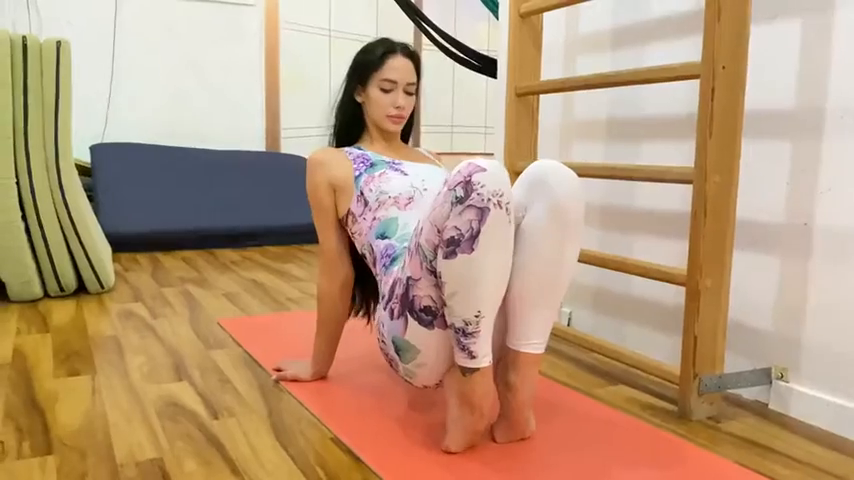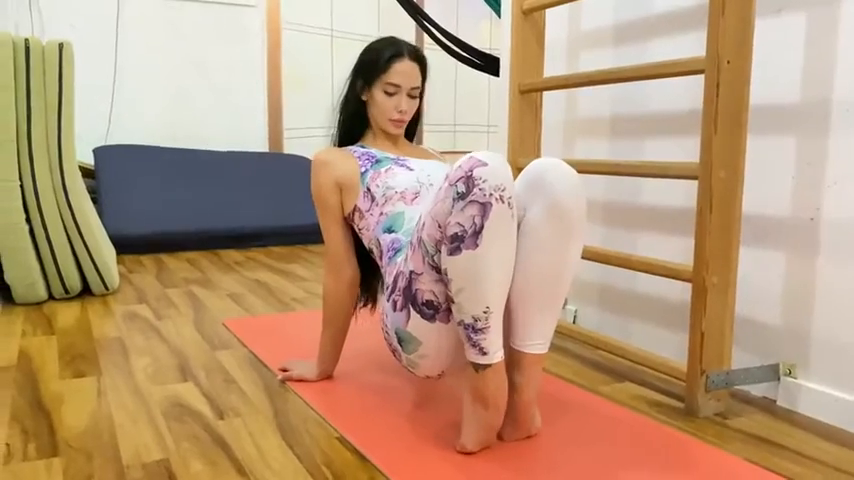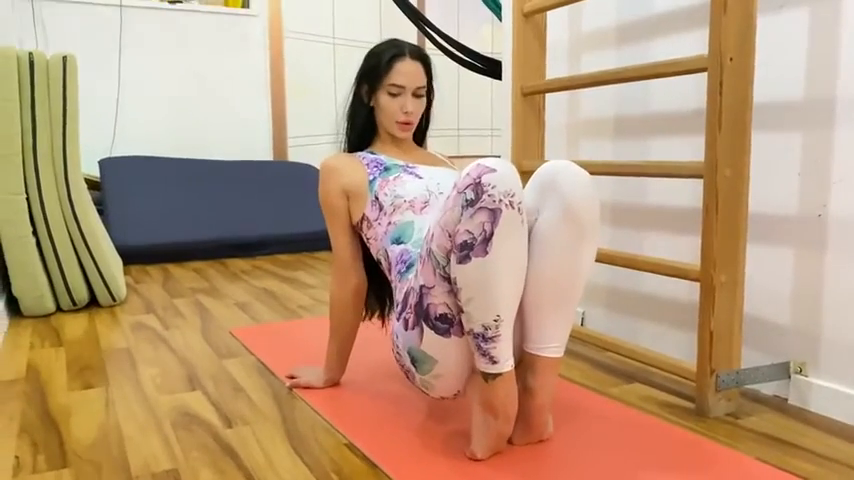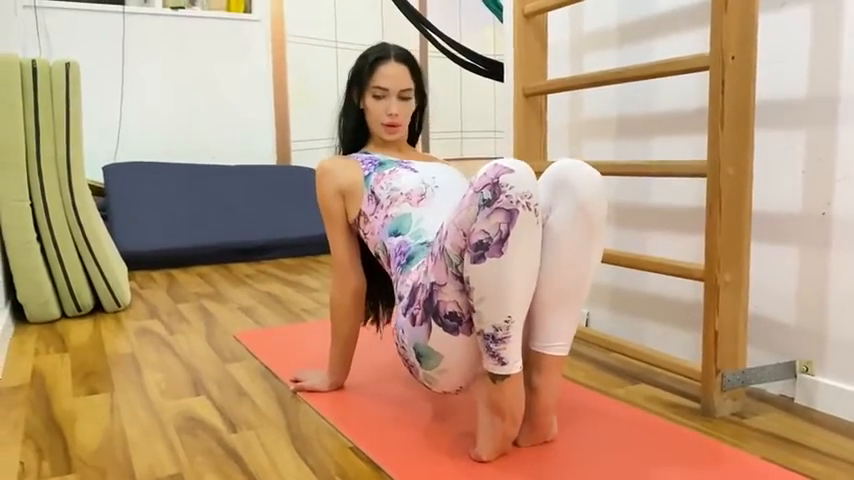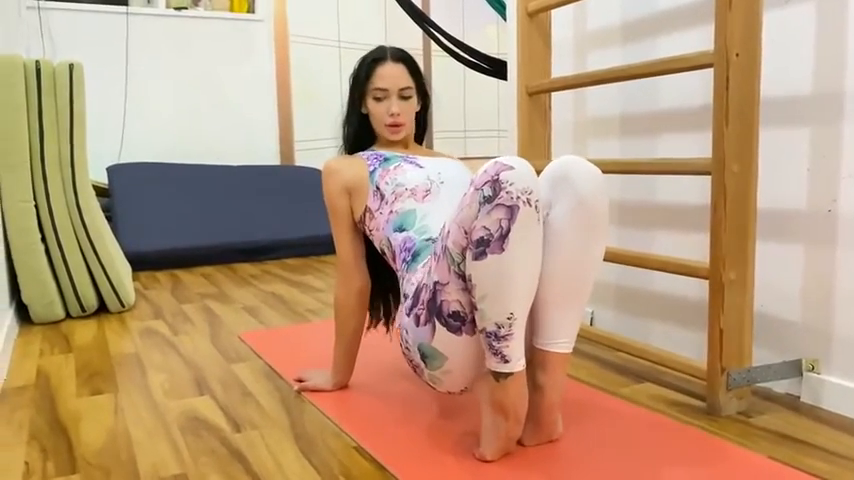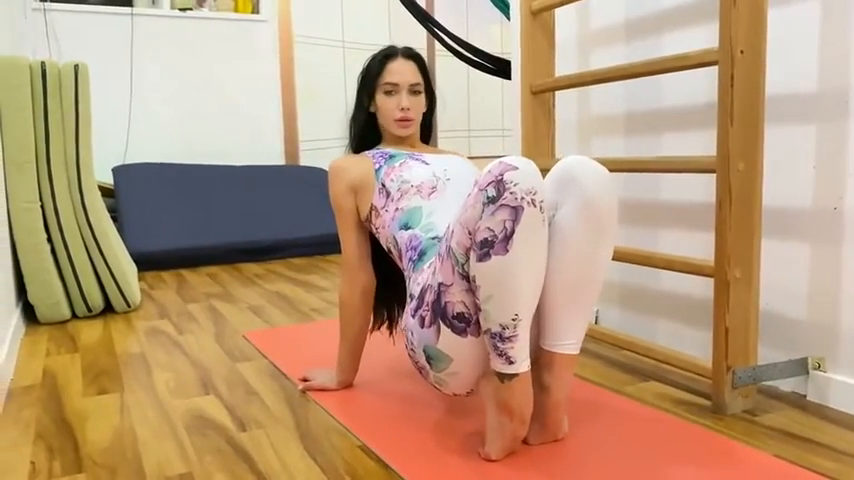
dt=0.5s
person 1, frame 1
left shoulder: (429, 160)
right shoulder: (329, 165)
right elbow: (336, 272)
left hip: (477, 318)
right hip: (418, 333)
left knee: (551, 178)
right knee: (481, 177)
left ankle: (516, 384)
right ankle: (468, 379)
person 1, frame 2
left shoulder: (432, 157)
right shoulder: (334, 164)
right elbow: (342, 270)
left hip: (483, 302)
right hip: (420, 319)
left knee: (551, 176)
right knee: (482, 169)
left ankle: (522, 383)
right ankle: (484, 375)
person 1, frame 3
left shoulder: (443, 164)
right shoulder: (342, 171)
right elbow: (350, 278)
left hip: (494, 320)
right hip: (434, 338)
left knee: (563, 180)
right knee: (489, 179)
left ankle: (535, 391)
right ankle: (493, 388)
person 1, frame 4
left shoulder: (440, 166)
right shoulder: (338, 173)
right elbow: (350, 280)
left hip: (503, 312)
right hip: (435, 328)
left knee: (573, 179)
right knee: (507, 177)
left ankle: (539, 391)
right ankle: (499, 389)
person 1, frame 5
left shoulder: (451, 163)
right shoulder: (345, 171)
right elbow: (353, 278)
left hip: (508, 314)
right hip: (439, 325)
left knee: (573, 174)
right knee: (507, 176)
left ankle: (544, 388)
right ankle: (502, 392)
person 1, frame 6
left shoulder: (457, 161)
right shoulder: (352, 170)
right elbow: (359, 277)
left hip: (513, 315)
right hip: (447, 331)
left knee: (580, 175)
right knee: (512, 174)
left ankle: (549, 386)
right ankle: (507, 389)
